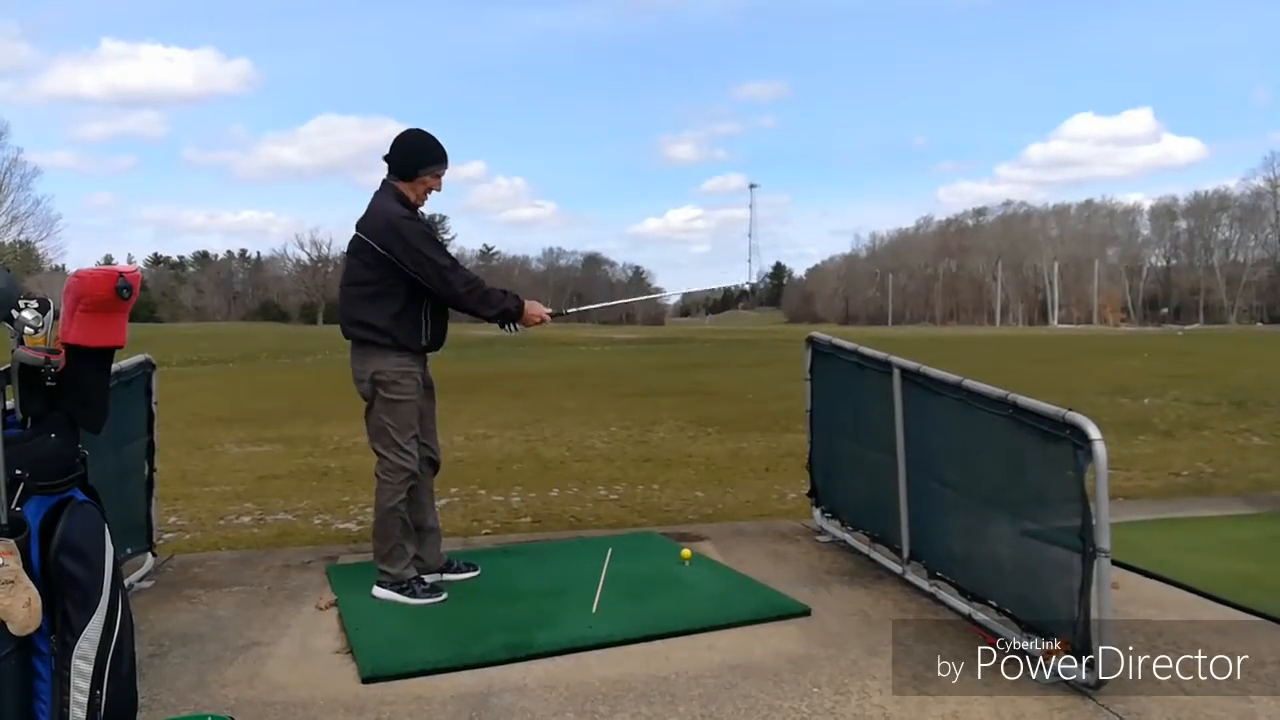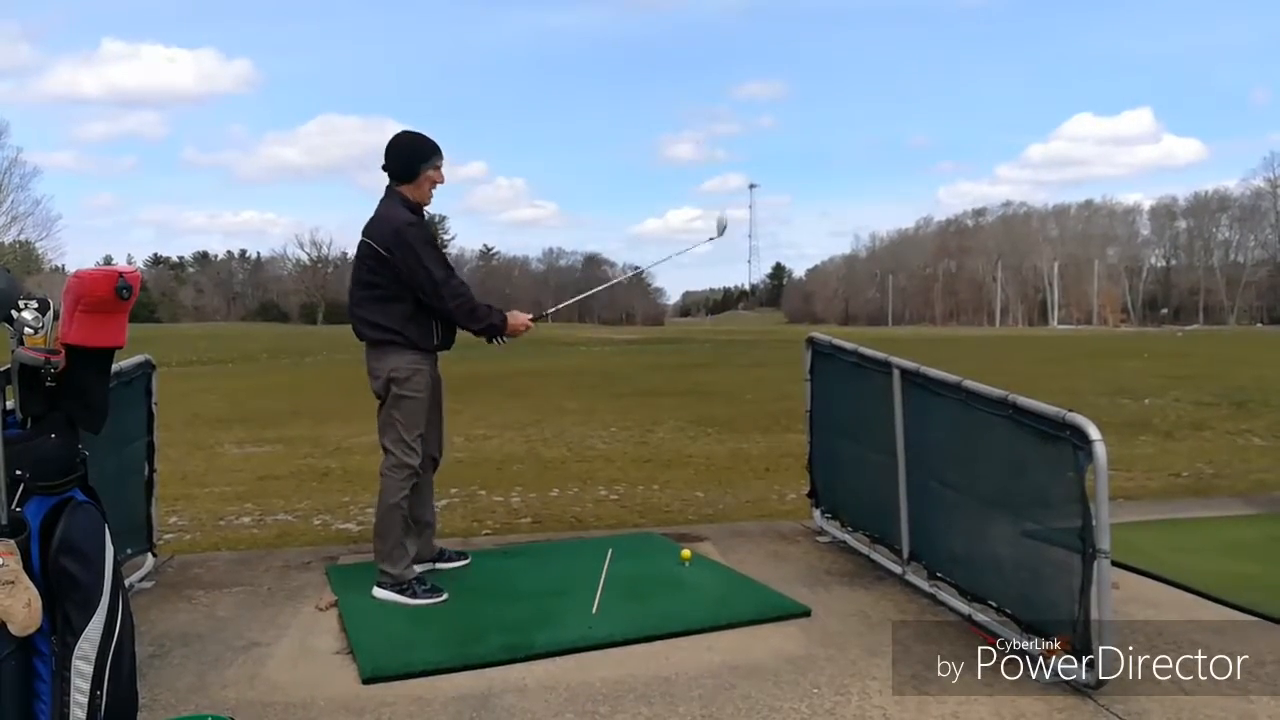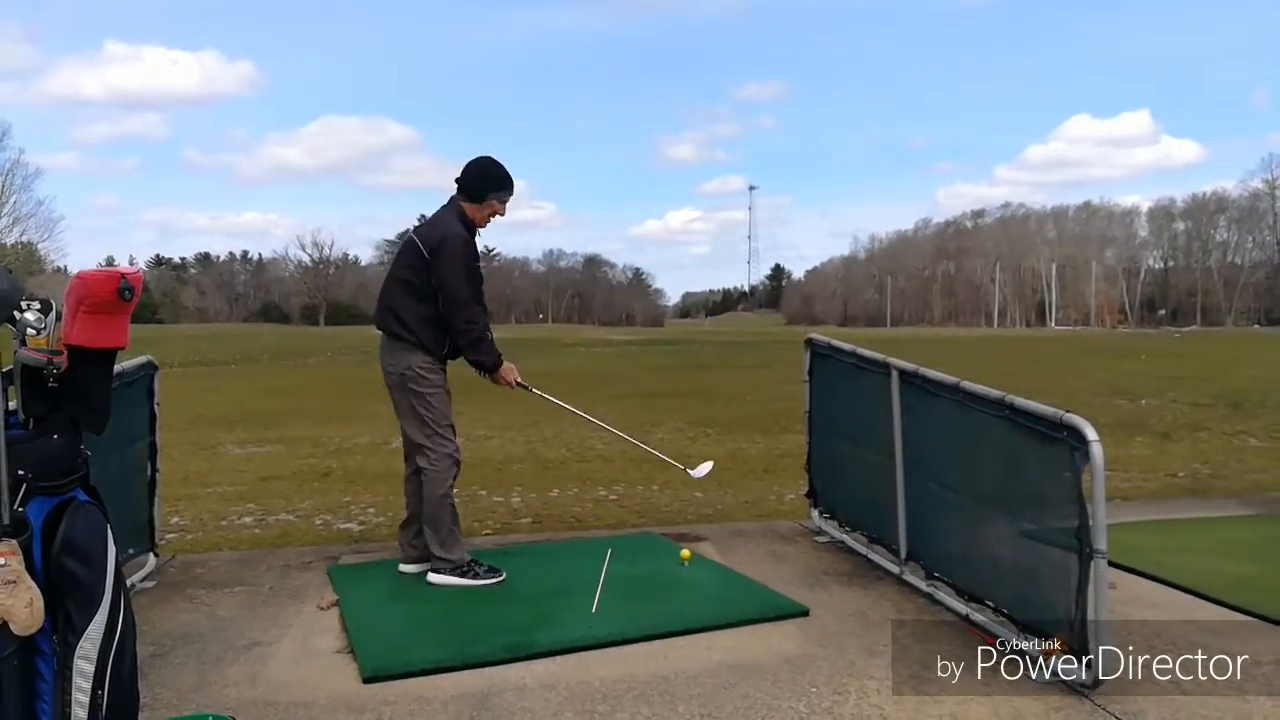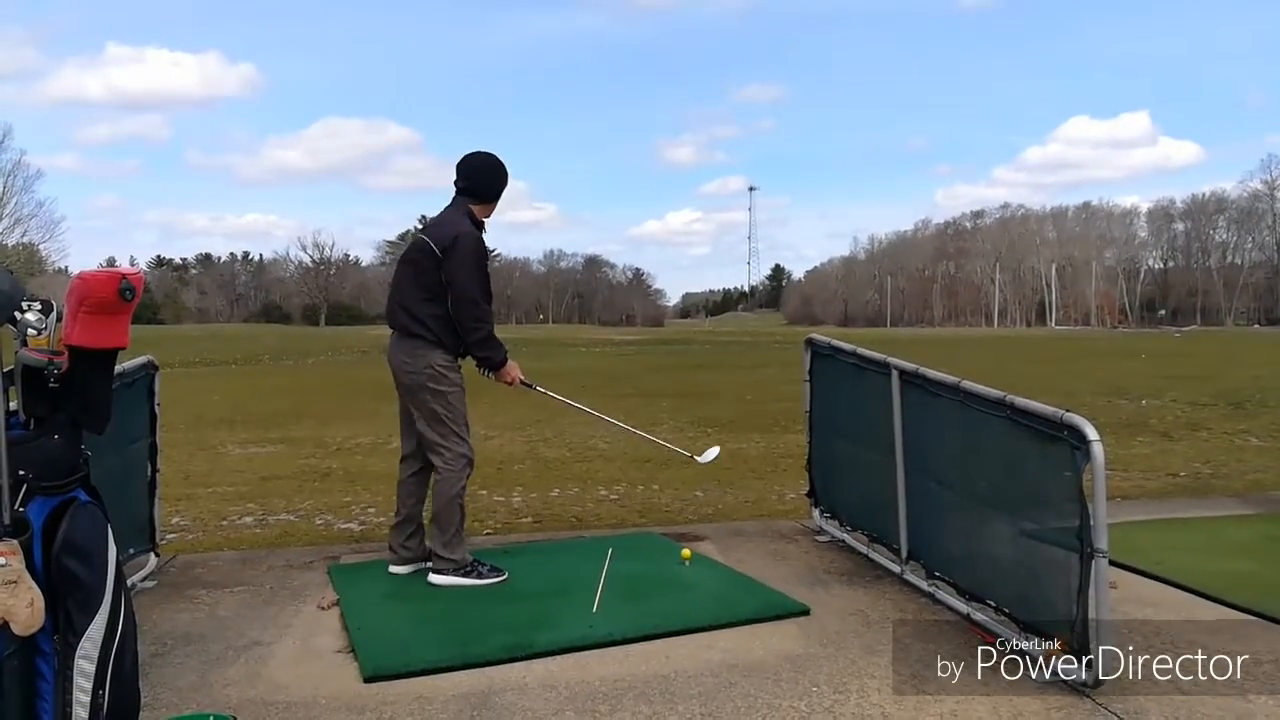
dt=0.7s
person 1, frame 1
left shoulder: (396, 216)
right shoulder: (393, 221)
left elbow: (444, 278)
right elbow: (450, 279)
left wrist: (506, 308)
right wrist: (515, 308)
left hip: (406, 356)
right hip: (387, 360)
left knee: (423, 460)
right knee: (398, 465)
left ankle: (427, 559)
right ankle: (393, 576)
person 1, frame 2
left shoulder: (401, 220)
right shoulder: (400, 226)
left elbow: (439, 287)
right elbow: (442, 291)
left wrist: (491, 320)
right wrist: (498, 322)
left hip: (414, 353)
right hip: (401, 357)
left knee: (425, 456)
right knee: (403, 462)
left ankle: (419, 549)
right ankle: (392, 575)
person 1, frame 3
left shoulder: (444, 228)
right shoulder: (453, 238)
left elbow: (460, 307)
right elbow: (461, 311)
left wrist: (487, 359)
right wrist: (492, 363)
left hip: (409, 351)
right hip: (415, 356)
left knee: (423, 454)
right knee: (440, 455)
left ankle: (417, 549)
right ankle: (447, 560)
person 1, frame 4
left shoulder: (443, 227)
right shoulder: (464, 237)
right elbow: (469, 310)
left wrist: (489, 357)
right wrist: (497, 360)
left hip: (410, 348)
right hip: (429, 354)
left knee: (418, 453)
right knee: (453, 455)
left ankle: (406, 550)
right ankle: (450, 561)
